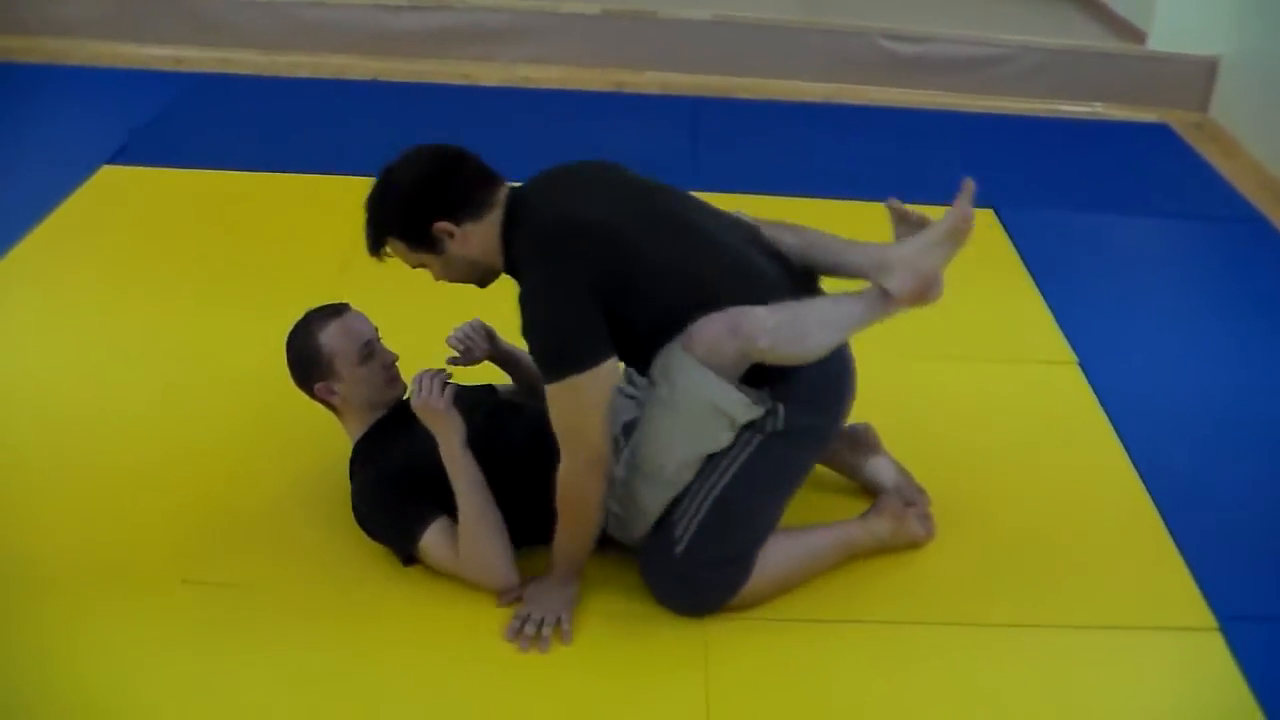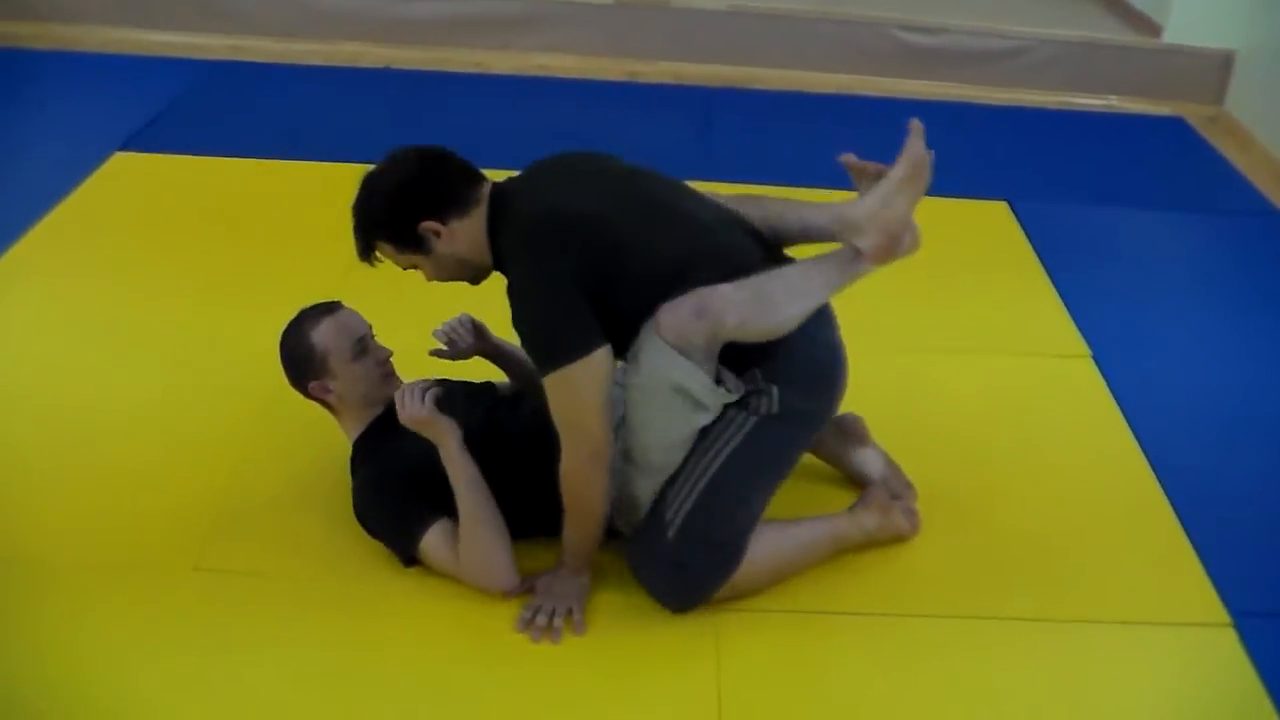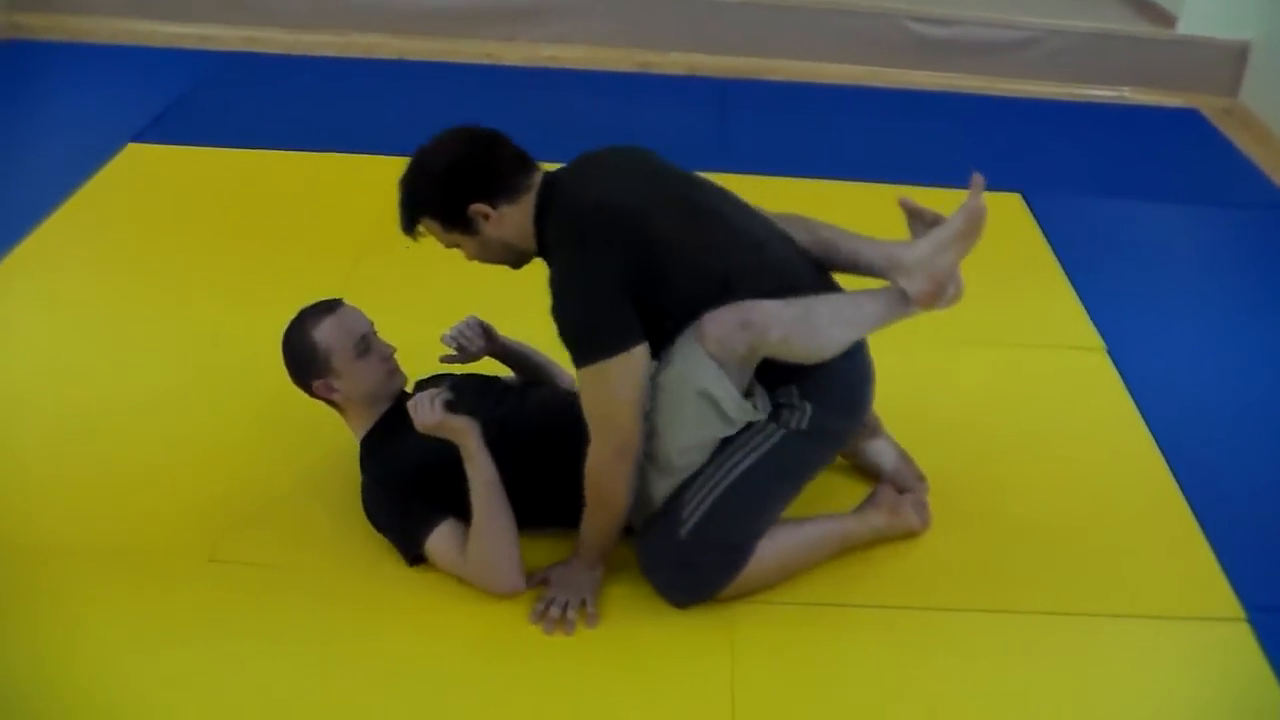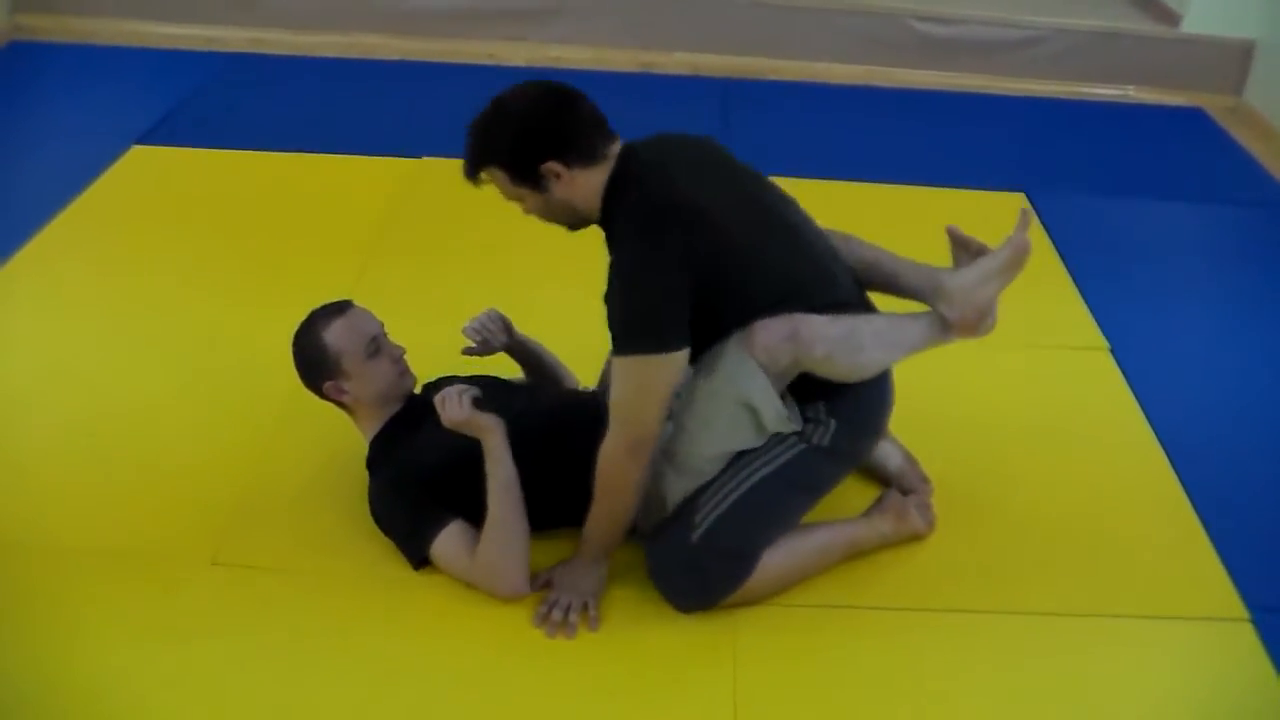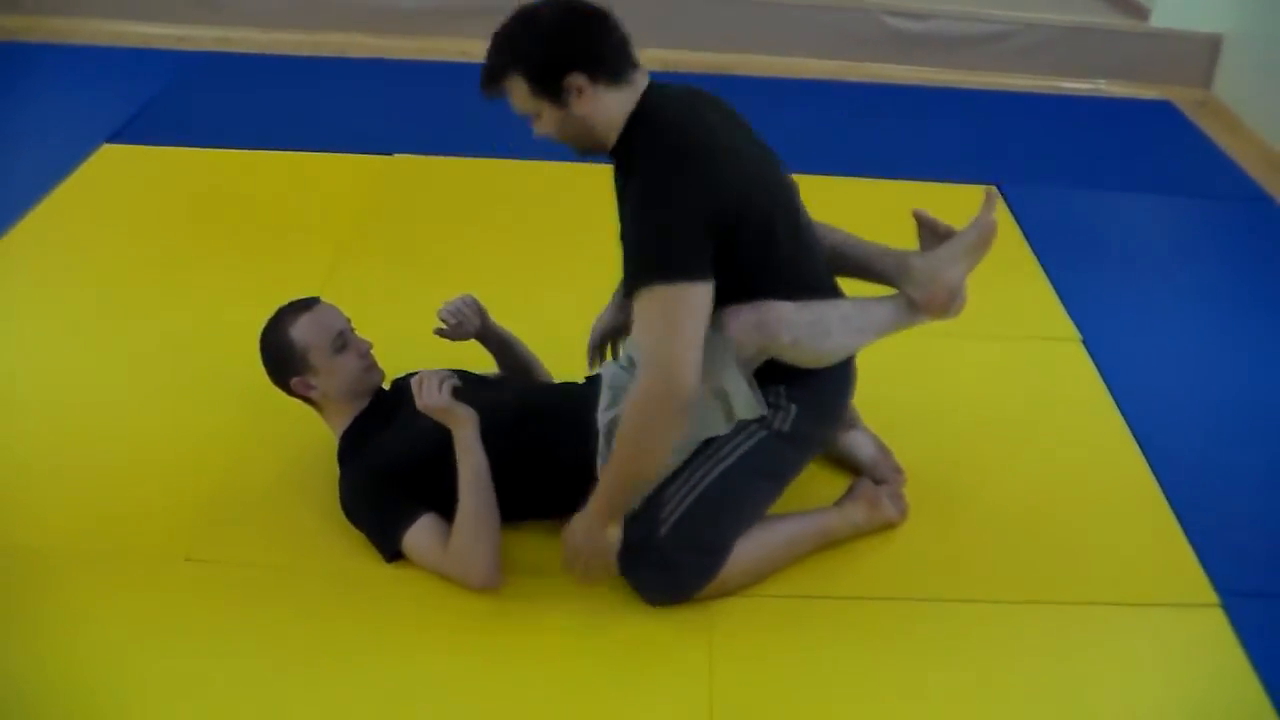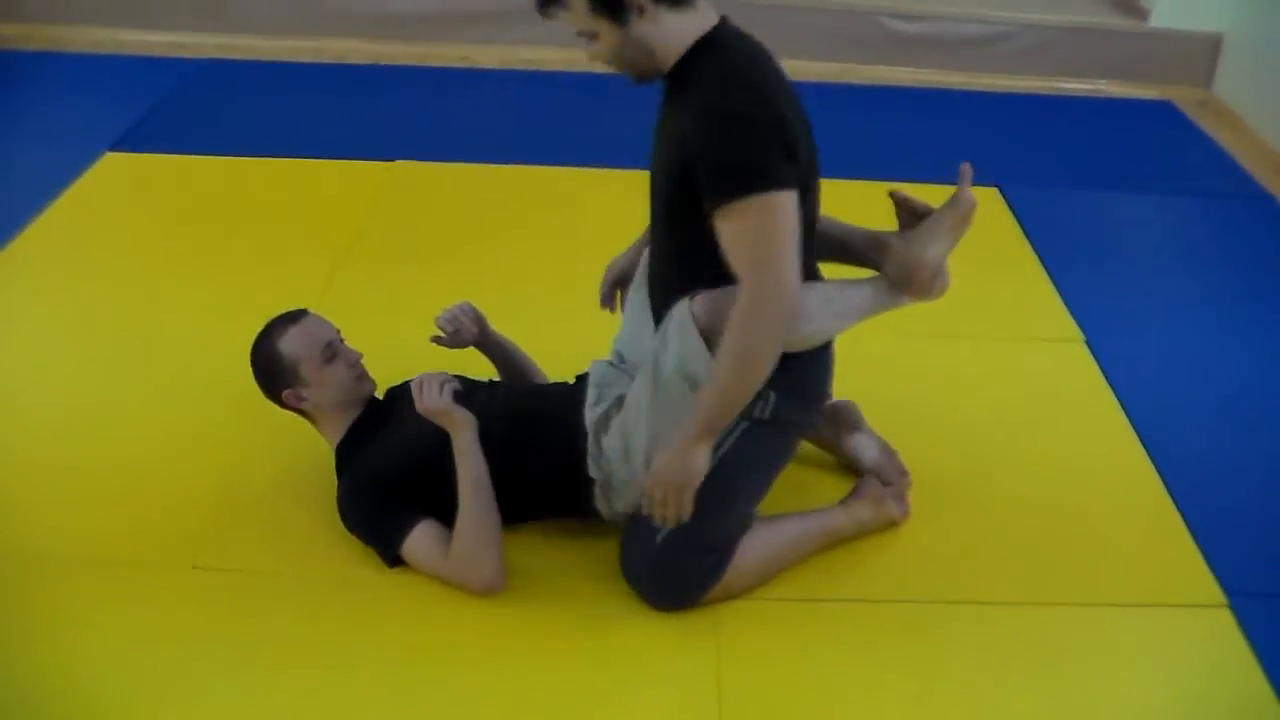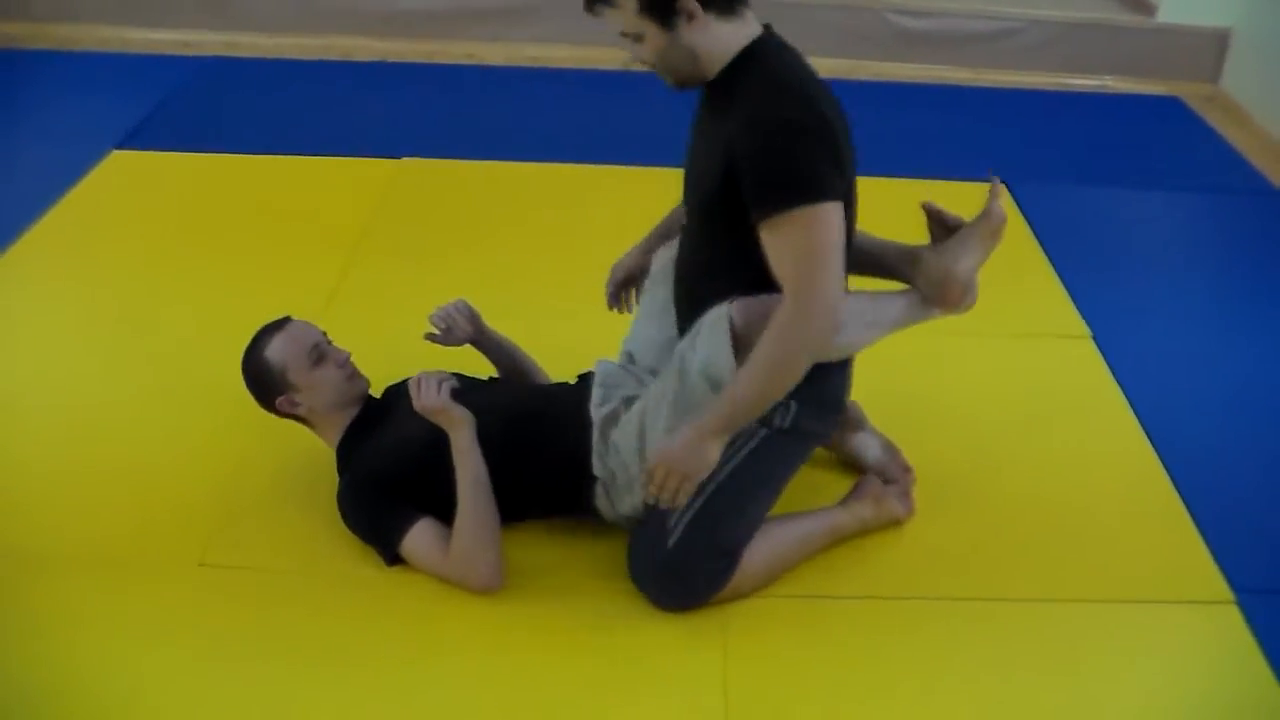
dt=0.2s
person 1, frame 1
left shoulder: (413, 401)
right shoulder: (380, 487)
left elbow: (549, 400)
right elbow: (497, 573)
left wrist: (496, 347)
right wrist: (450, 436)
left hip: (621, 424)
right hip: (629, 492)
right knee: (709, 337)
left ankle: (840, 449)
person 1, frame 2
left shoulder: (418, 397)
right shoulder: (382, 487)
left elbow: (547, 394)
right elbow: (497, 576)
left wrist: (487, 342)
right wrist: (448, 443)
left hip: (622, 419)
left ankle: (830, 436)
person 1, frame 3
left shoulder: (431, 395)
right shoulder: (391, 484)
left elbow: (559, 387)
right elbow: (503, 577)
left wrist: (496, 345)
right wrist: (469, 442)
person 1, frame 4
left shoulder: (439, 394)
right shoulder: (398, 487)
right elbow: (510, 579)
left wrist: (512, 341)
right wrist: (492, 439)
right knee: (772, 338)
person 1, frame 5
left shoulder: (411, 391)
right shoulder: (370, 484)
right elbow: (480, 570)
left wrist: (487, 331)
right wrist: (463, 432)
right knee: (748, 324)
person 1, frame 6
left shoulder: (406, 398)
right shoulder: (366, 490)
right elbow: (482, 574)
left wrist: (484, 337)
right wrist: (462, 433)
right knee: (717, 310)
person 1, frame 7
left shoulder: (405, 399)
right shoulder: (368, 489)
right elbow: (482, 573)
left wrist: (478, 332)
right wrist: (461, 433)
right hip: (625, 468)
right knee: (747, 320)
right ankle: (920, 331)
person 2, frame 1
left shoulder: (553, 289)
right shoulder: (562, 191)
left elbow: (586, 463)
left wrist: (564, 579)
left hip: (796, 379)
right hip: (798, 331)
left knee: (686, 578)
person 2, frame 2
left shoulder: (541, 279)
right shoulder: (551, 182)
left elbow: (589, 451)
left wrist: (574, 569)
left hip: (781, 367)
right hip: (777, 322)
left knee: (672, 570)
person 2, frame 3
left shoulder: (583, 271)
right shoulder: (603, 170)
left elbow: (618, 444)
left wrist: (587, 560)
left hip: (809, 384)
right hip: (814, 336)
left knee: (677, 566)
left ankle: (868, 521)
person 2, frame 4
left shoulder: (644, 253)
right shoulder: (667, 155)
left elbow: (632, 441)
left wrist: (589, 559)
left hip: (828, 399)
right hip: (832, 352)
left knee: (684, 572)
left ankle: (879, 526)
person 2, frame 5
left shoulder: (663, 178)
right shoulder: (679, 105)
left elbow: (670, 384)
left wrist: (602, 512)
right wrist: (620, 305)
left hip: (785, 384)
left knee: (658, 566)
right ankle: (830, 431)
person 2, frame 6
left shoulder: (731, 104)
right shoulder: (705, 64)
left elbow: (771, 297)
left wrist: (693, 441)
right wrist: (646, 247)
left hip: (759, 370)
left knee: (663, 573)
right ankle: (821, 424)
person 2, frame 7
left shoulder: (779, 114)
right shoulder: (742, 76)
left elbow: (815, 309)
left wrist: (706, 433)
left hip: (780, 381)
right hip: (724, 354)
left knee: (668, 574)
right ankle: (834, 433)
